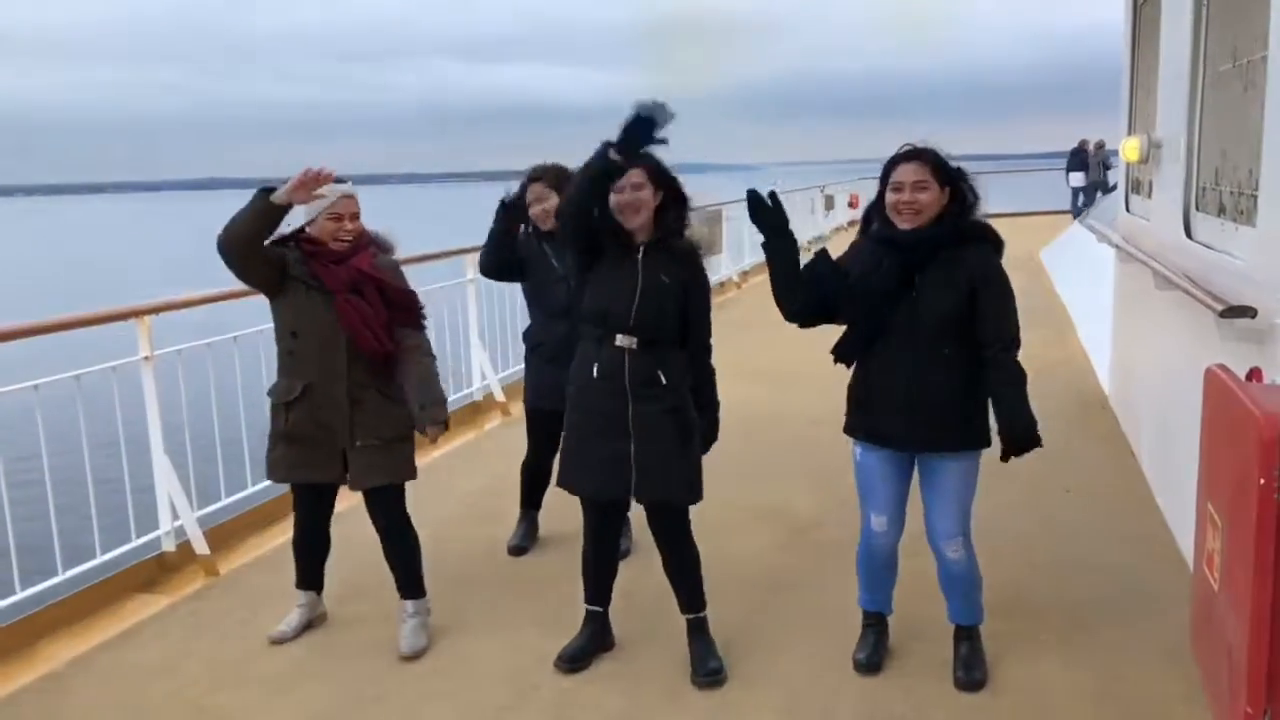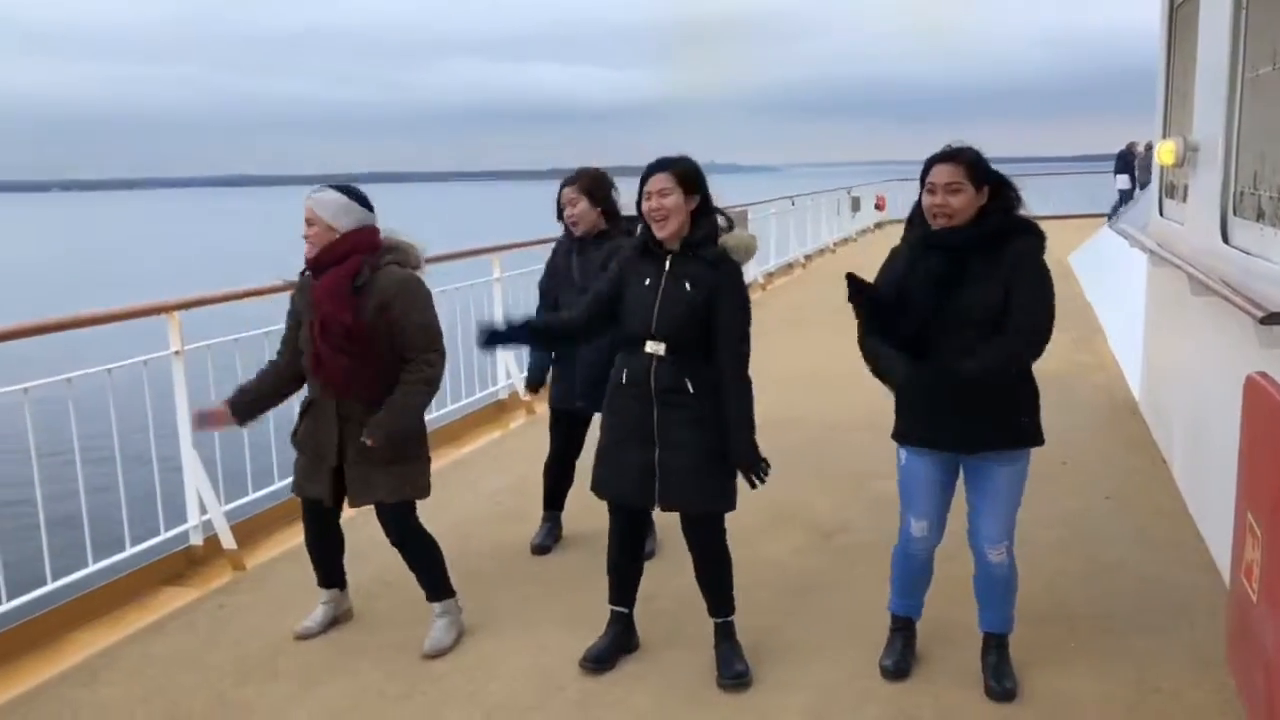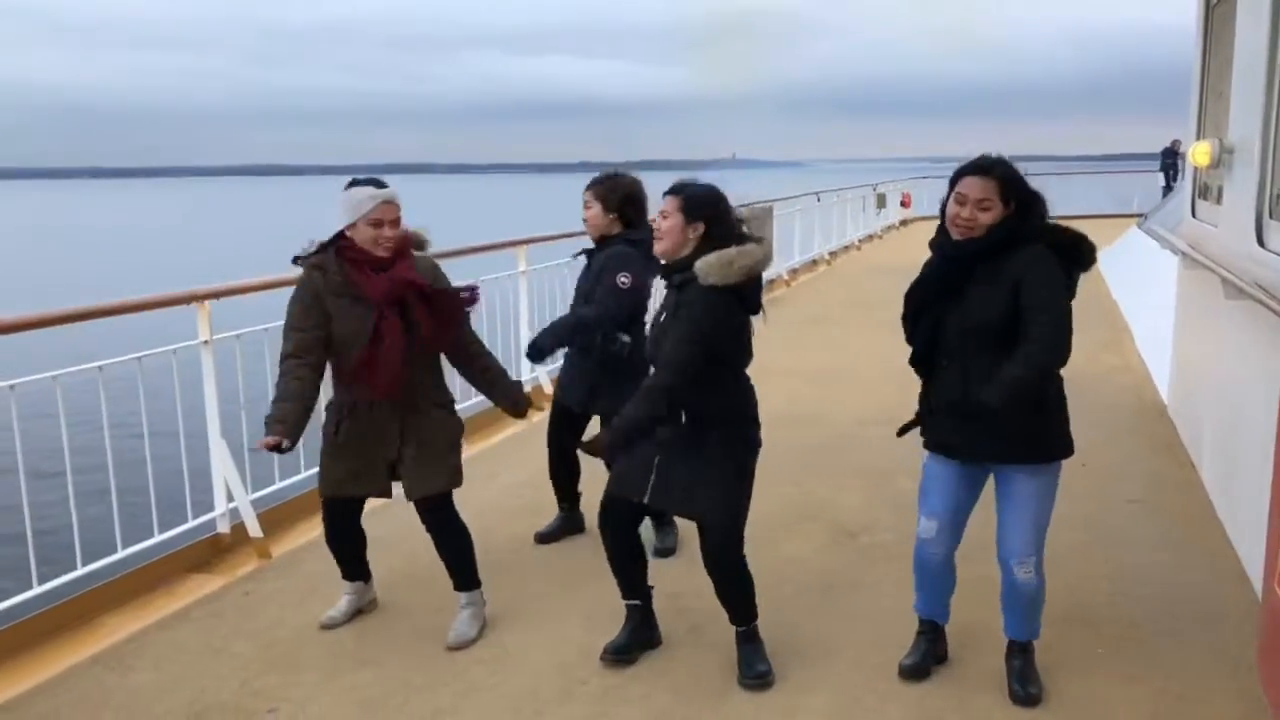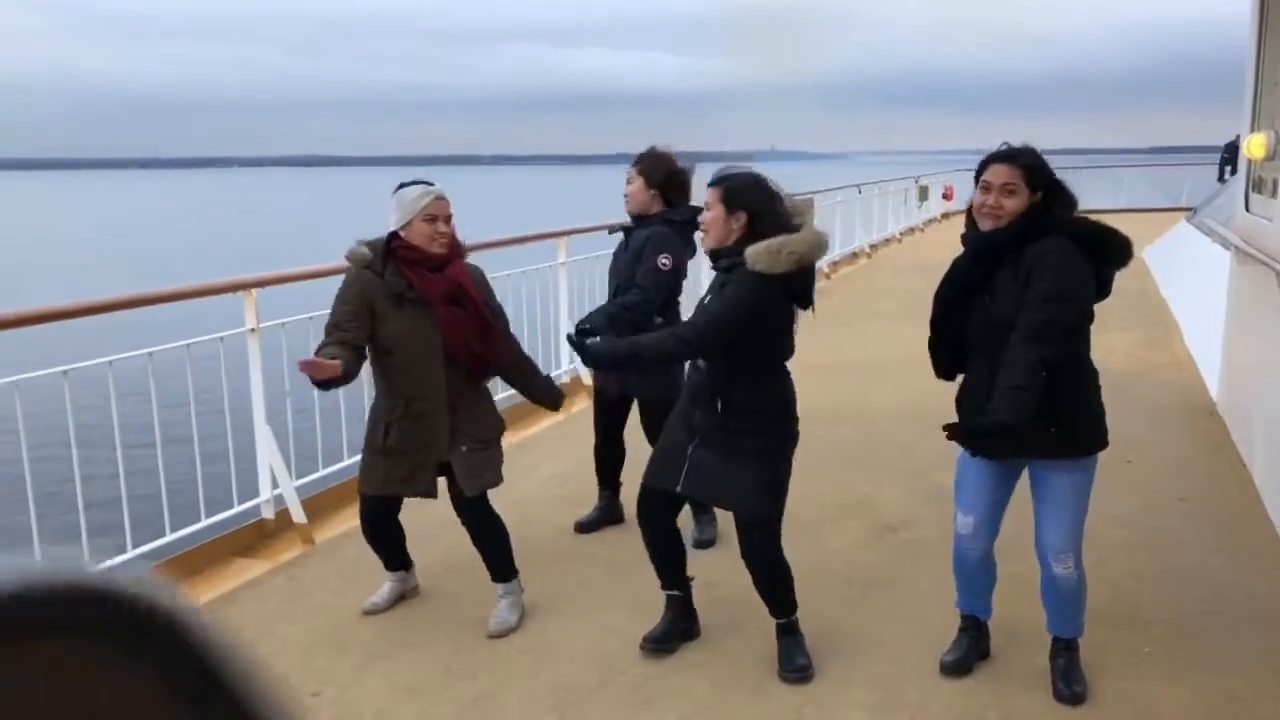
dt=0.5s
person 1, frame 1
left shoulder: (974, 259)
right shoulder: (868, 255)
left elbow: (998, 348)
right elbow: (802, 308)
left wrist: (1014, 419)
right wrist: (778, 243)
left hip: (952, 428)
right hip: (878, 424)
left knee: (951, 543)
right knee: (878, 535)
left ankle: (968, 635)
right ankle: (874, 624)
person 1, frame 2
left shoulder: (1017, 254)
right shoulder: (908, 257)
left elbow: (1032, 335)
right elbow: (873, 335)
left wrist: (968, 374)
right wrist: (907, 379)
left hip: (1000, 427)
right hip: (925, 426)
left knee: (993, 547)
right knee: (917, 539)
left ankle: (996, 645)
right ankle: (902, 630)
person 1, frame 3
left shoulder: (1033, 263)
right shoulder: (947, 264)
left elbow: (1048, 346)
left wrist: (995, 400)
right wrist: (928, 408)
left hip: (1026, 438)
right hip: (954, 431)
left knee: (1020, 561)
right knee: (932, 542)
left ankle: (1020, 651)
right ankle: (930, 635)
person 1, frame 4
left shoulder: (1057, 258)
right shoulder: (980, 257)
left elbow: (1037, 341)
left wrist: (1007, 414)
right wrist: (984, 415)
left hip: (1057, 428)
right hip: (988, 421)
left knee: (1058, 554)
right knee: (970, 538)
left ankle: (1065, 649)
right ankle: (973, 630)
person 2, frame 1
left shoulder: (682, 262)
right shoulder: (596, 250)
left elbow: (697, 347)
right elbow: (572, 210)
left wrist: (706, 415)
right wrist: (618, 148)
left hip: (662, 408)
right hip: (595, 405)
left knee: (671, 527)
right knee: (600, 522)
left ankle: (698, 632)
right ankle: (594, 625)
person 2, frame 2
left shoulder: (719, 269)
right shoulder: (633, 262)
left elbow: (732, 361)
right elbow: (587, 317)
left wrist: (745, 438)
right wrist: (524, 332)
left hip: (695, 419)
right hip: (629, 413)
left knee: (705, 531)
right knee: (626, 523)
left ankle: (725, 637)
right ankle: (620, 626)
person 2, frame 3
left shoulder: (709, 298)
right shoulder: (687, 283)
left elbow: (671, 379)
left wrist: (615, 435)
left hip: (714, 438)
right hip: (669, 427)
left knee: (720, 548)
right knee: (616, 516)
left ankle: (749, 639)
right ankle: (640, 622)
person 2, frame 4
left shoulder: (760, 284)
right shoulder: (741, 270)
left elbow: (689, 339)
left wrist: (608, 353)
left hip: (751, 428)
right hip: (703, 414)
left knee: (758, 539)
right knee: (653, 506)
left ankle: (787, 631)
right ankle: (679, 611)
person 3, frame 1
left shoulder: (382, 270)
right shoulder: (286, 270)
left elbow: (412, 342)
right elbow: (235, 248)
left wrist: (429, 403)
right wrist: (282, 199)
left hip: (376, 420)
right hip: (307, 421)
left knee: (389, 517)
right knee: (309, 517)
left ankle: (414, 611)
right ankle: (308, 602)
person 3, frame 2
left shoulder: (397, 283)
right shoulder: (311, 287)
left elbow: (426, 363)
right elbow: (291, 365)
left wrist: (390, 423)
right wrist: (239, 406)
left hip: (384, 438)
right hip: (322, 433)
left knee: (400, 525)
right knee: (317, 520)
left ankle: (447, 610)
right ankle: (334, 600)
person 3, frame 3
left shoulder: (423, 274)
right shoulder: (321, 280)
left elbow: (462, 345)
right elbow: (301, 356)
left wrist: (509, 395)
right wrist: (283, 421)
left hip: (424, 424)
right hip: (356, 425)
left knee: (437, 512)
right knee: (338, 516)
left ankle: (471, 602)
right ankle: (359, 590)
person 3, frame 4
left shoulder: (469, 279)
right shoulder: (369, 281)
left elbow: (501, 347)
right elbow: (344, 342)
left wrist: (545, 392)
right wrist: (331, 366)
left hip: (466, 423)
right hip: (400, 426)
left knee: (473, 507)
right knee: (376, 514)
left ankle: (510, 591)
right ankle: (401, 576)
person 4, frame 1
right shoulder: (527, 246)
right elbow: (492, 266)
right wrist: (507, 222)
right hip: (547, 365)
right knee: (540, 450)
left ankle: (617, 523)
right ankle: (527, 520)
person 4, frame 2
left shoulder: (624, 249)
right shoulder: (563, 250)
right elbow: (547, 306)
left wrist: (591, 363)
right wrist: (539, 360)
left hip: (618, 369)
right hip: (570, 370)
right knee: (561, 451)
right ankle: (550, 521)
person 4, frame 3
left shoulder: (627, 258)
right shoulder: (604, 254)
left elbow: (602, 317)
left wrist: (553, 335)
left hip: (618, 376)
right hip: (582, 367)
right knee: (559, 443)
left ankle: (663, 523)
right ankle: (569, 513)
person 4, frame 4
left shoulder: (664, 238)
right shoulder: (640, 232)
left elbow: (644, 300)
left wrist: (599, 319)
right wrist: (599, 321)
left hip: (653, 357)
right knee: (606, 431)
left ankle: (702, 512)
right ankle: (609, 502)
